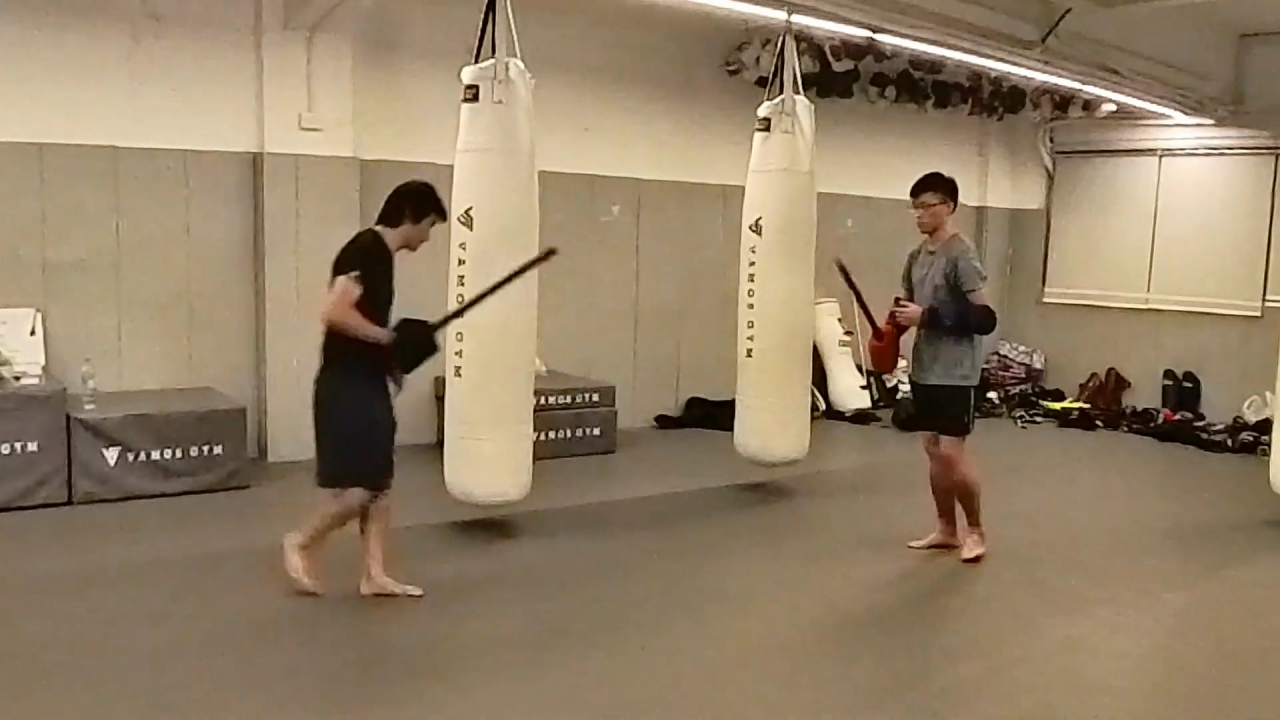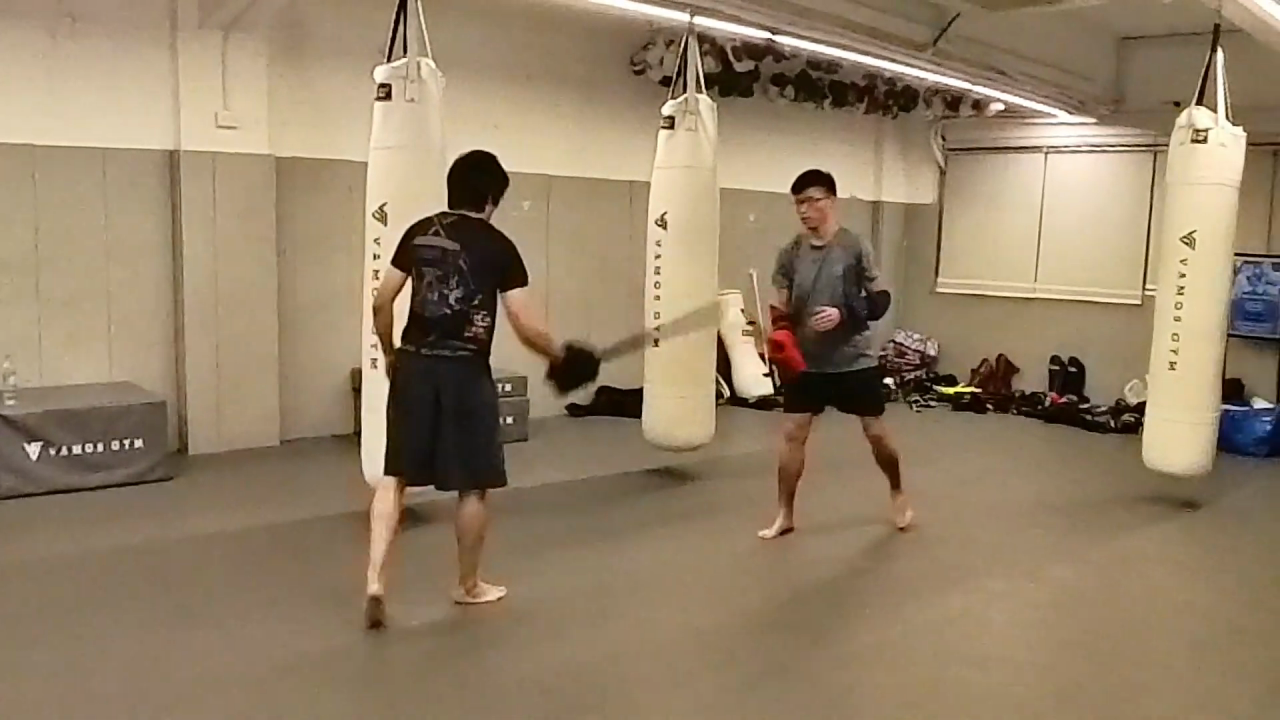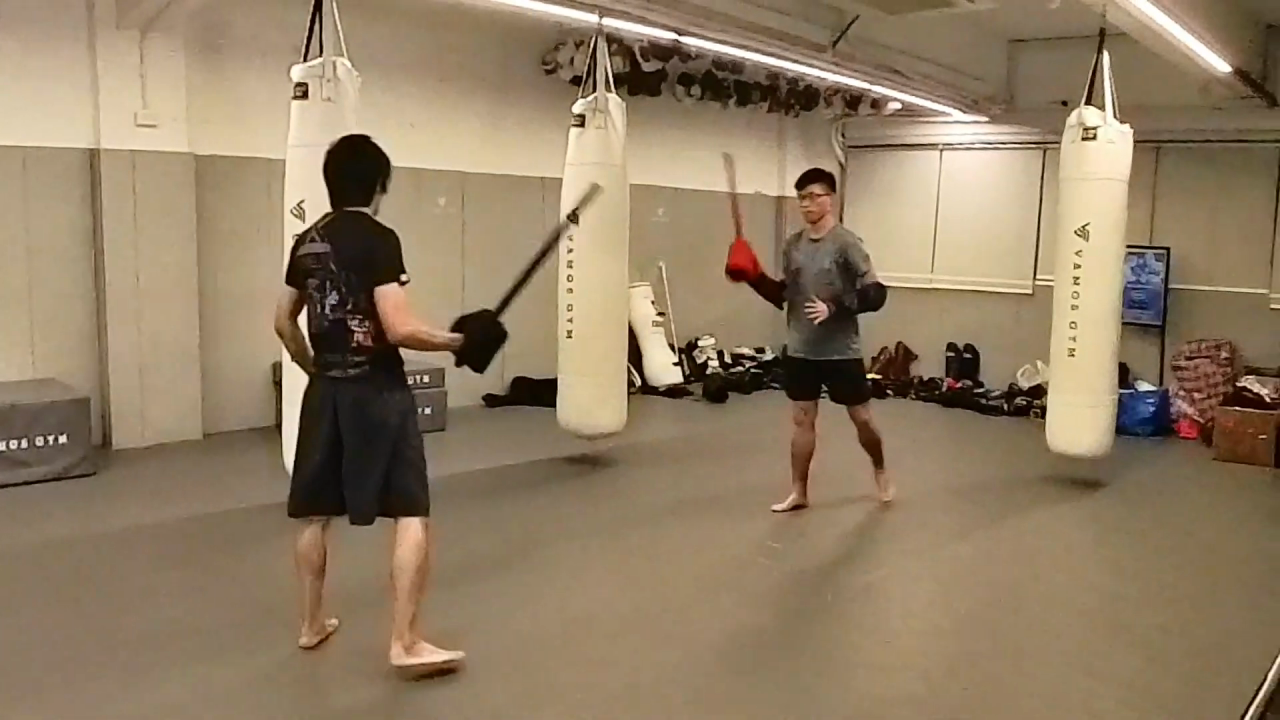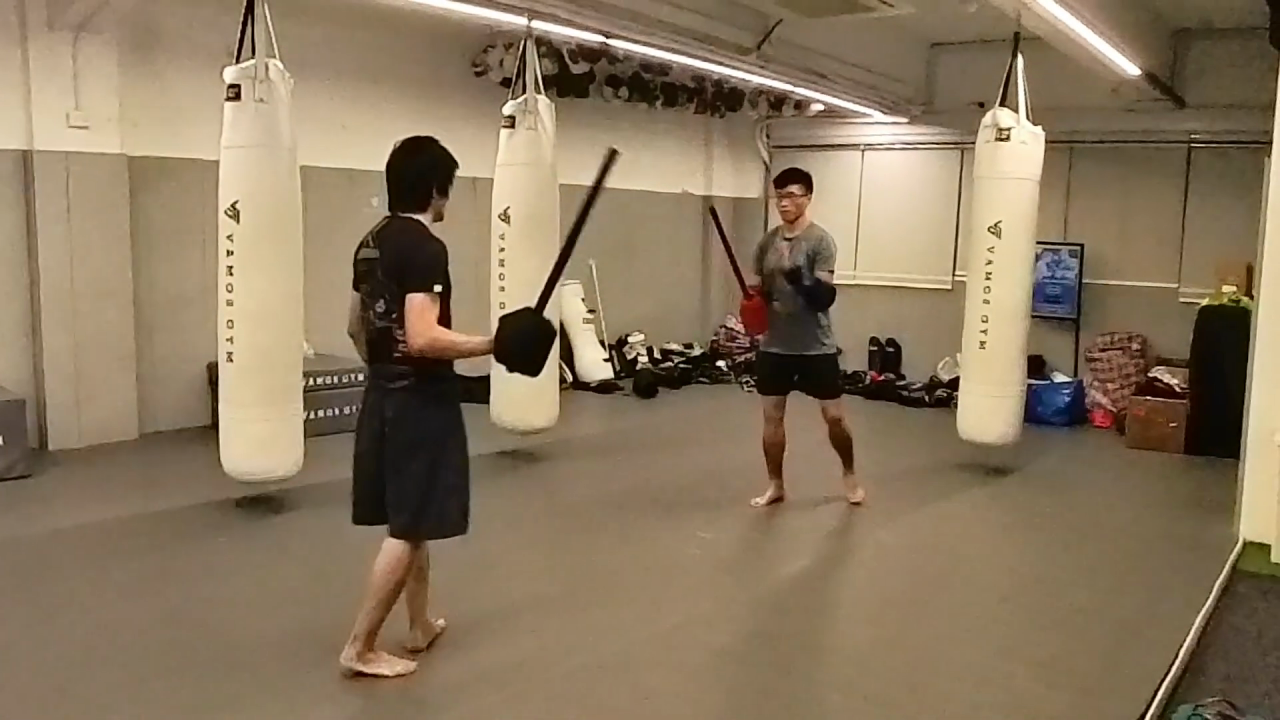
dt=1s
person 1, frame 1
left shoulder: (378, 254)
right shoulder: (366, 250)
right elbow: (337, 313)
left wrist: (388, 361)
right wrist: (391, 341)
left hip: (361, 379)
right hip: (350, 382)
left knee: (372, 482)
right knee: (362, 486)
left ankle: (374, 575)
right ankle: (301, 543)
person 1, frame 2
left shoulder: (419, 233)
right shoulder: (498, 247)
left elbow: (382, 302)
right elbow: (527, 326)
left wrist: (391, 354)
right wrist: (559, 357)
left hip: (414, 366)
right hip: (465, 373)
left knee: (396, 474)
right knee: (472, 485)
left ankle: (375, 577)
right ankle: (469, 584)
person 1, frame 3
left shoulder: (308, 241)
right shoulder: (379, 239)
left elbow: (284, 322)
right elbow: (398, 327)
right wrist: (455, 340)
left hip: (326, 389)
right hip: (377, 389)
left knee: (315, 512)
right knee: (411, 514)
left ankle: (312, 622)
right ankle: (405, 643)
person 1, frame 4
left shoulder: (370, 243)
right shoulder: (426, 247)
left elbow: (357, 327)
right elbow: (424, 337)
right wrist: (491, 343)
left hip: (381, 395)
right hip: (422, 400)
left knee: (405, 518)
right knee: (411, 528)
left ankle: (420, 625)
right ankle: (361, 645)
person 2, frame 1
left shoulder: (962, 255)
right shoulder: (916, 256)
left elbow: (985, 318)
left wrist: (928, 316)
right wrist: (894, 326)
left hip: (955, 374)
right hip: (924, 371)
left knee: (952, 454)
right knee: (933, 450)
left ankle: (976, 531)
right ankle: (947, 529)
person 2, frame 2
left shoulder: (854, 247)
right shoulder: (790, 253)
left elbow: (879, 299)
right elbow: (783, 308)
left wrist: (845, 314)
left hip: (854, 360)
right hip: (807, 361)
left knee: (876, 433)
right knee: (793, 435)
left ankle: (898, 494)
right ankle: (785, 515)
person 2, frame 3
left shoulder: (847, 244)
right shoulder: (792, 245)
left elbow: (876, 295)
right elbow: (783, 295)
left wrist: (835, 308)
right wrist: (751, 277)
left hip: (841, 350)
right hip: (801, 349)
left knee: (860, 418)
right knee: (802, 419)
left ankle: (880, 471)
right ankle: (799, 492)
person 2, frame 4
left shoulder: (820, 241)
right shoulder: (768, 241)
left elbow: (824, 297)
left wrist: (792, 270)
left hip: (815, 346)
right hip: (774, 345)
left knee: (833, 416)
right knee: (772, 415)
left ankle: (849, 474)
right ankle: (776, 486)
